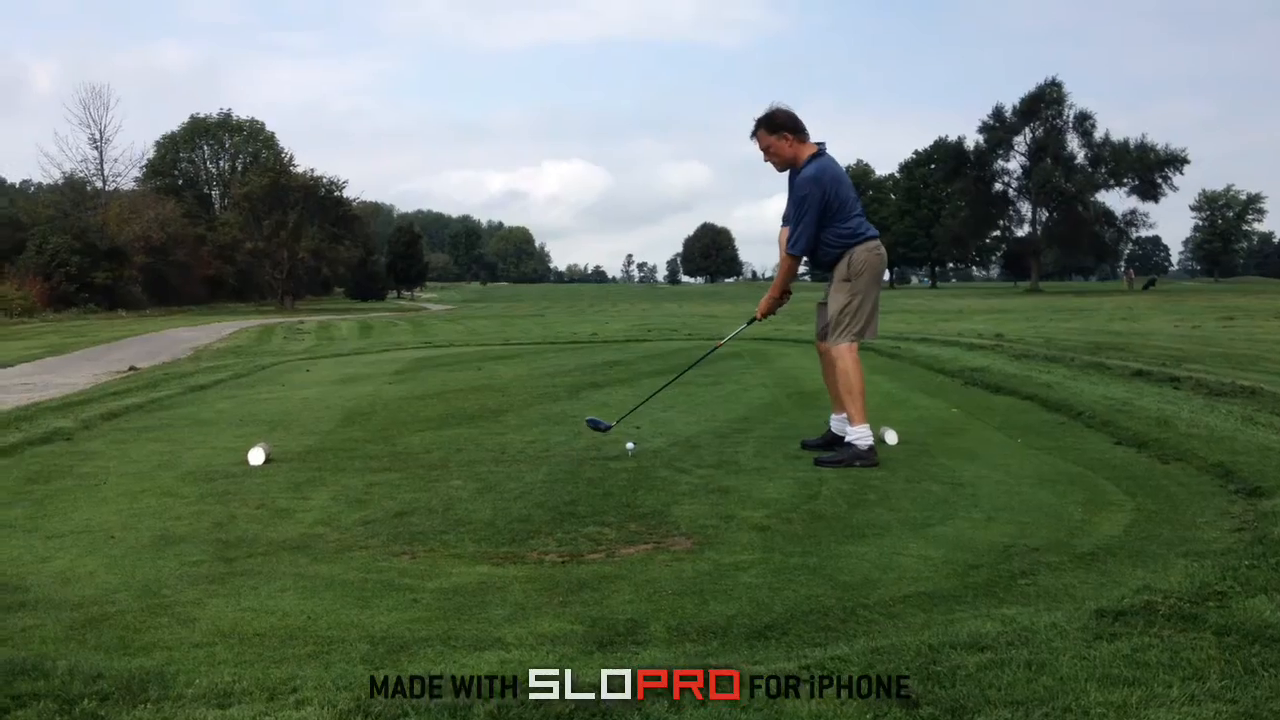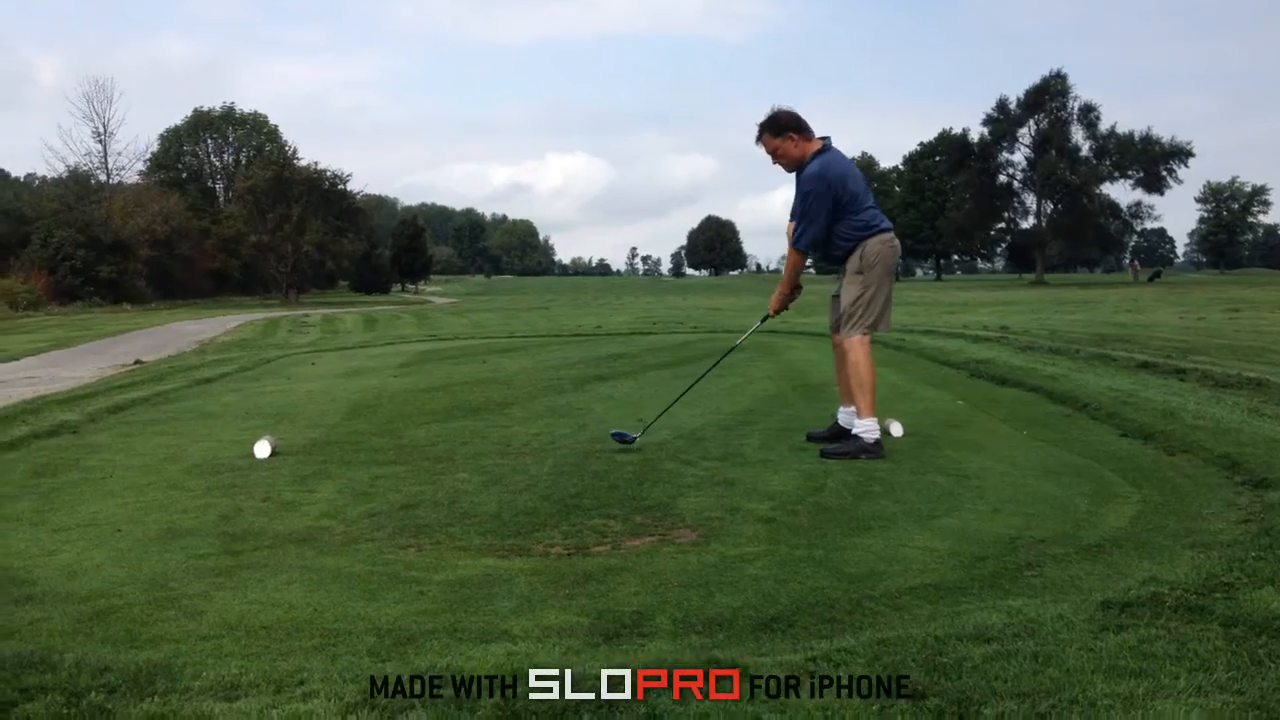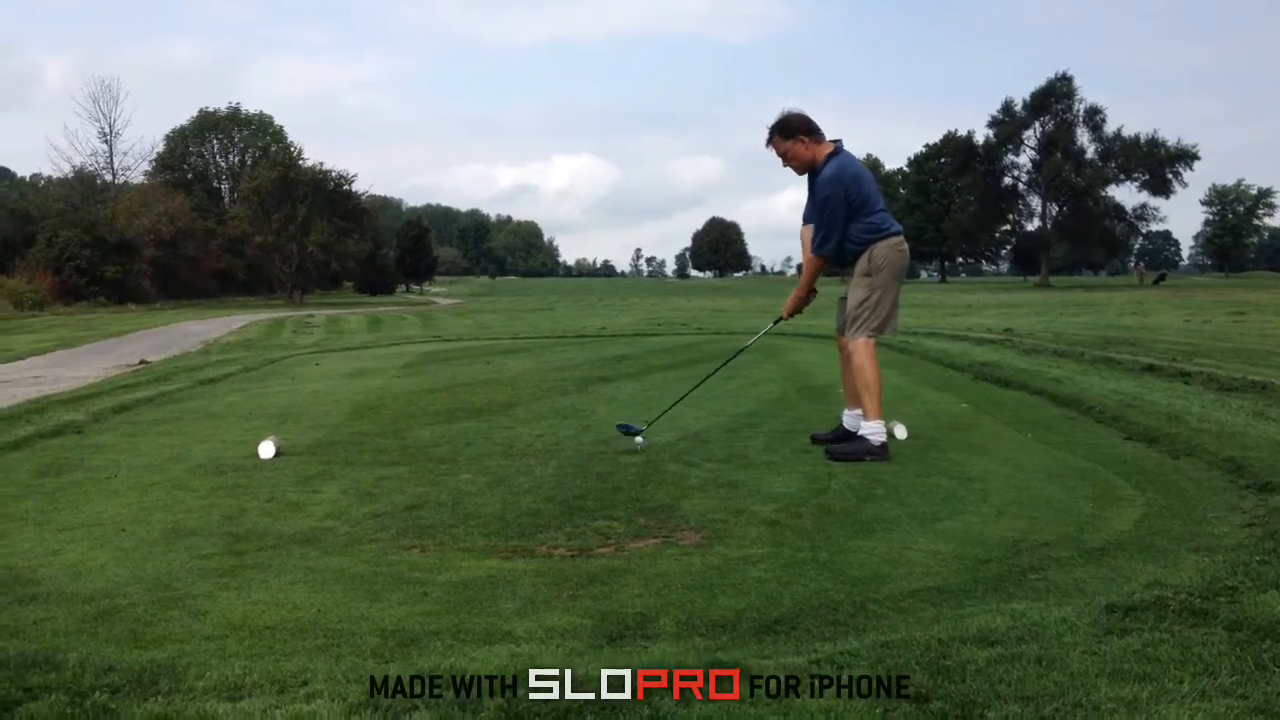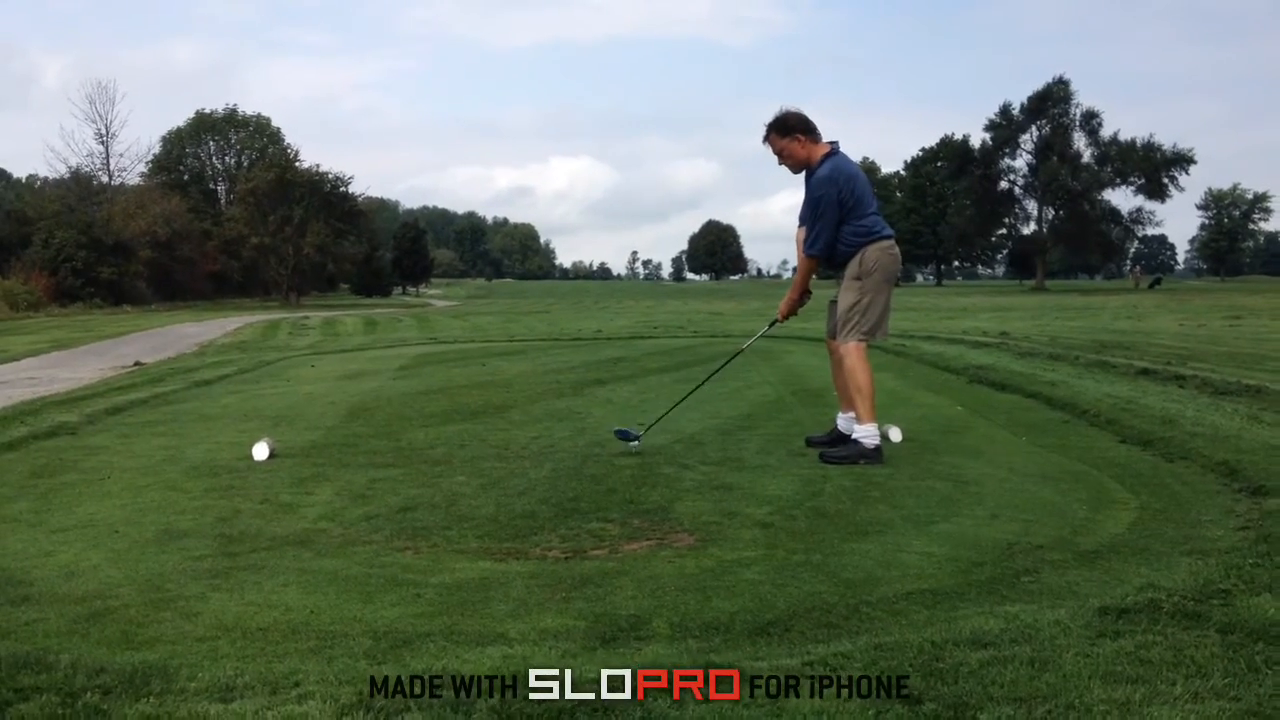
dt=0.4s
person 1, frame 1
left shoulder: (811, 178)
right shoulder: (806, 167)
left elbow: (797, 246)
right elbow: (788, 228)
left wrist: (773, 294)
right wrist: (783, 282)
left hip: (857, 260)
right hip: (846, 261)
left knee: (842, 345)
right knee: (826, 343)
left ankle: (861, 442)
right ankle: (841, 429)
person 1, frame 2
left shoulder: (818, 174)
right shoulder: (815, 162)
left elbow: (803, 242)
right elbow: (796, 223)
left wrist: (783, 289)
right wrist: (792, 279)
left hip: (871, 251)
right hip: (860, 254)
left knee: (855, 337)
right knee: (840, 336)
left ankle: (868, 435)
right ankle: (848, 421)
person 1, frame 3
left shoulder: (833, 177)
right shoulder: (823, 168)
left elbow: (824, 246)
right elbow: (810, 225)
left wrist: (800, 293)
right wrist: (805, 280)
left hip: (879, 255)
right hip: (866, 257)
left knee: (860, 340)
right knee: (846, 339)
left ankle: (873, 437)
right ankle: (853, 423)
person 1, frame 4
left shoulder: (827, 177)
right shoulder: (823, 167)
left elbow: (816, 247)
right elbow: (805, 229)
left wrist: (794, 295)
right wrist: (802, 285)
left hip: (870, 258)
right hip: (859, 260)
left knee: (851, 343)
right knee: (836, 342)
left ankle: (868, 440)
right ankle: (847, 426)
